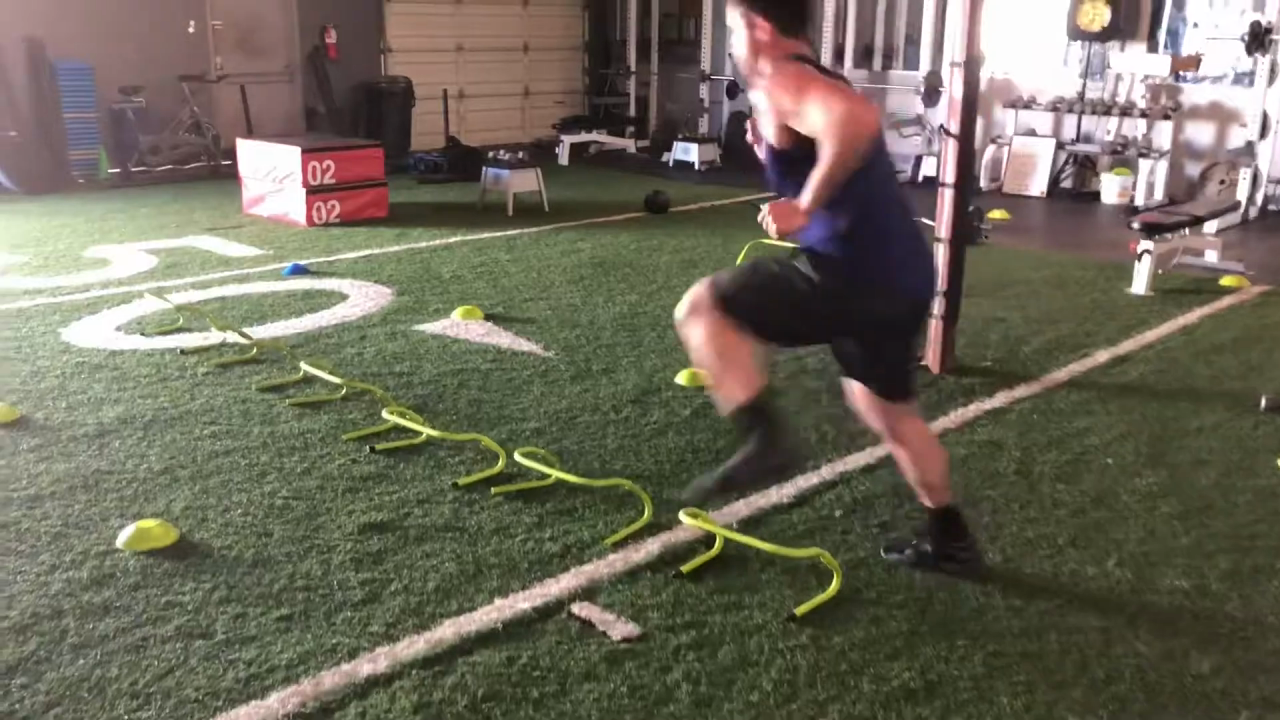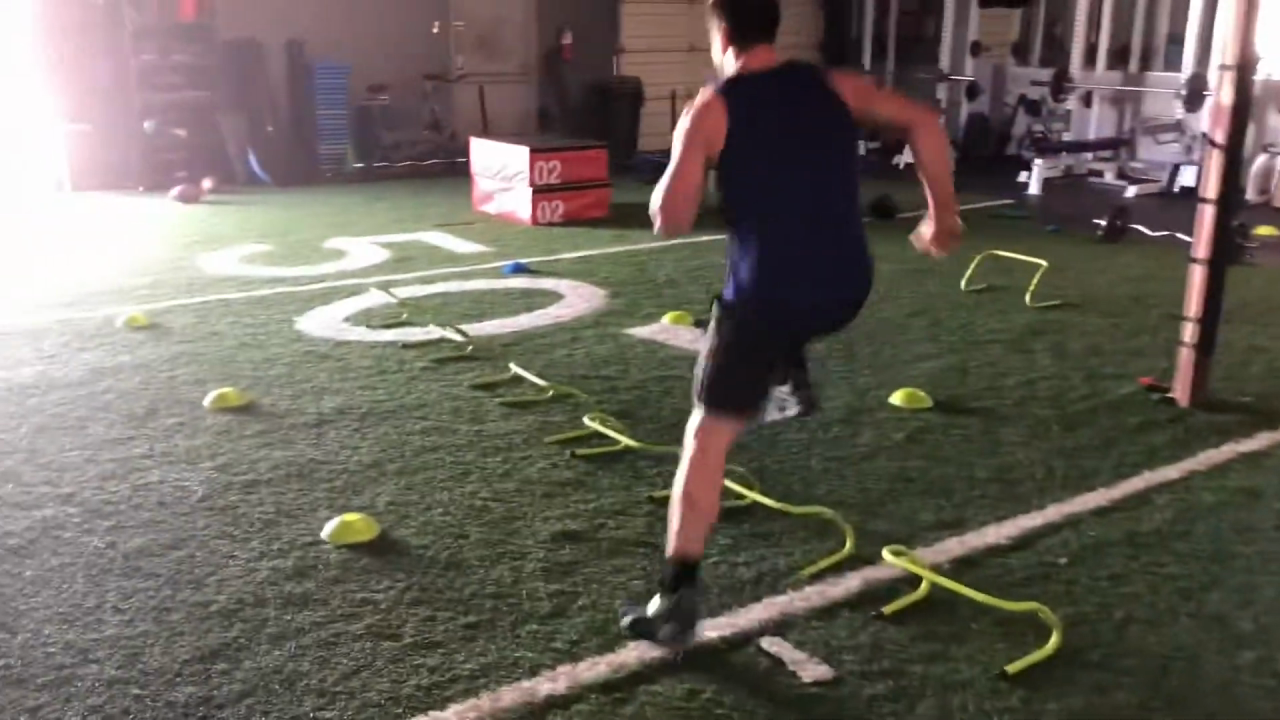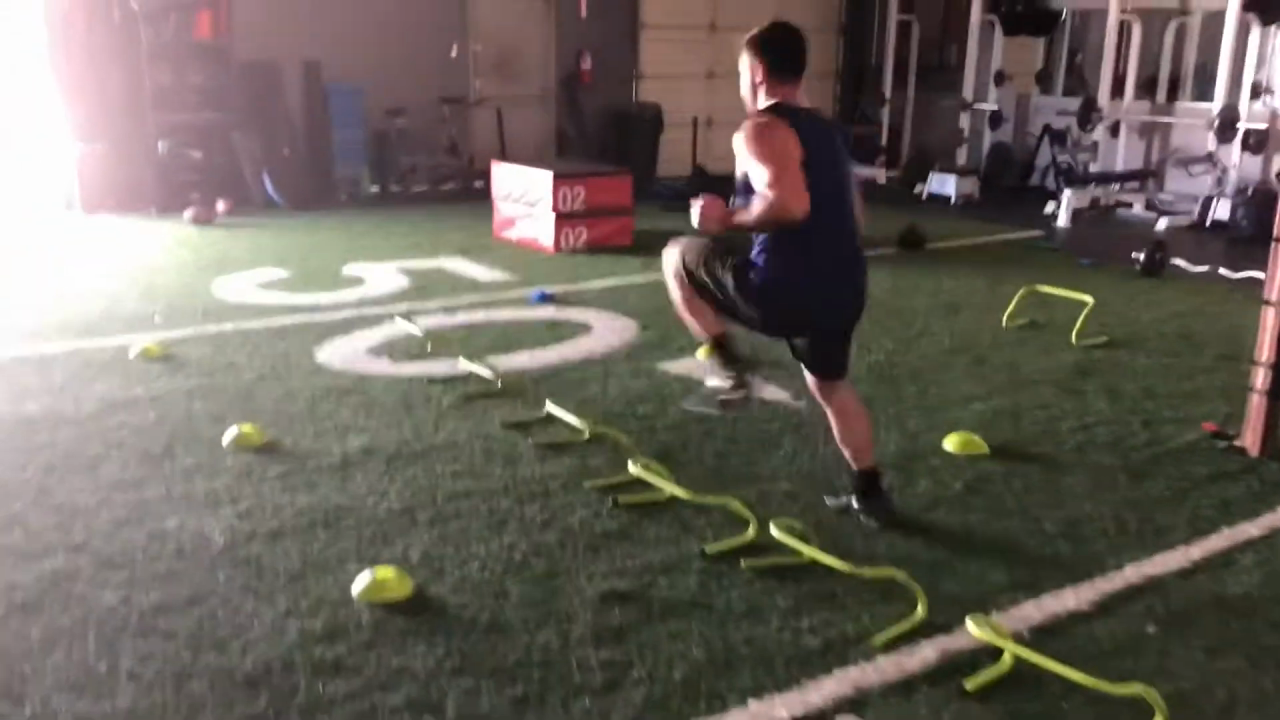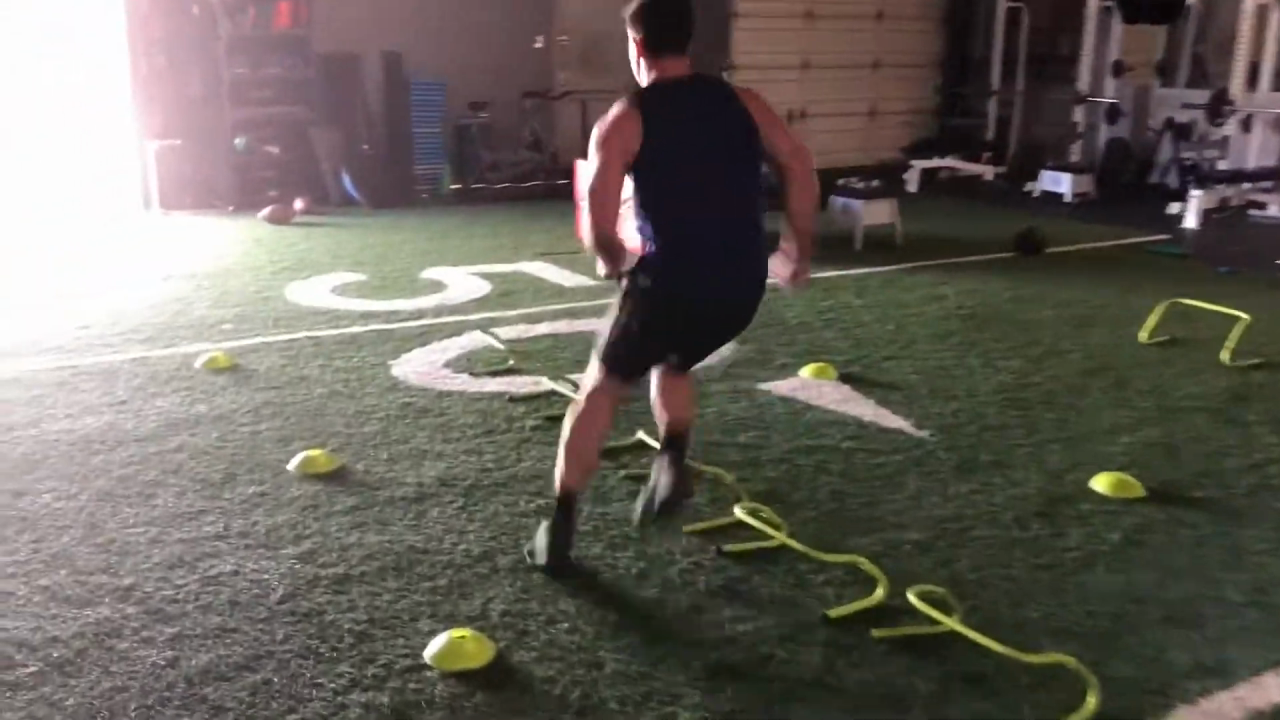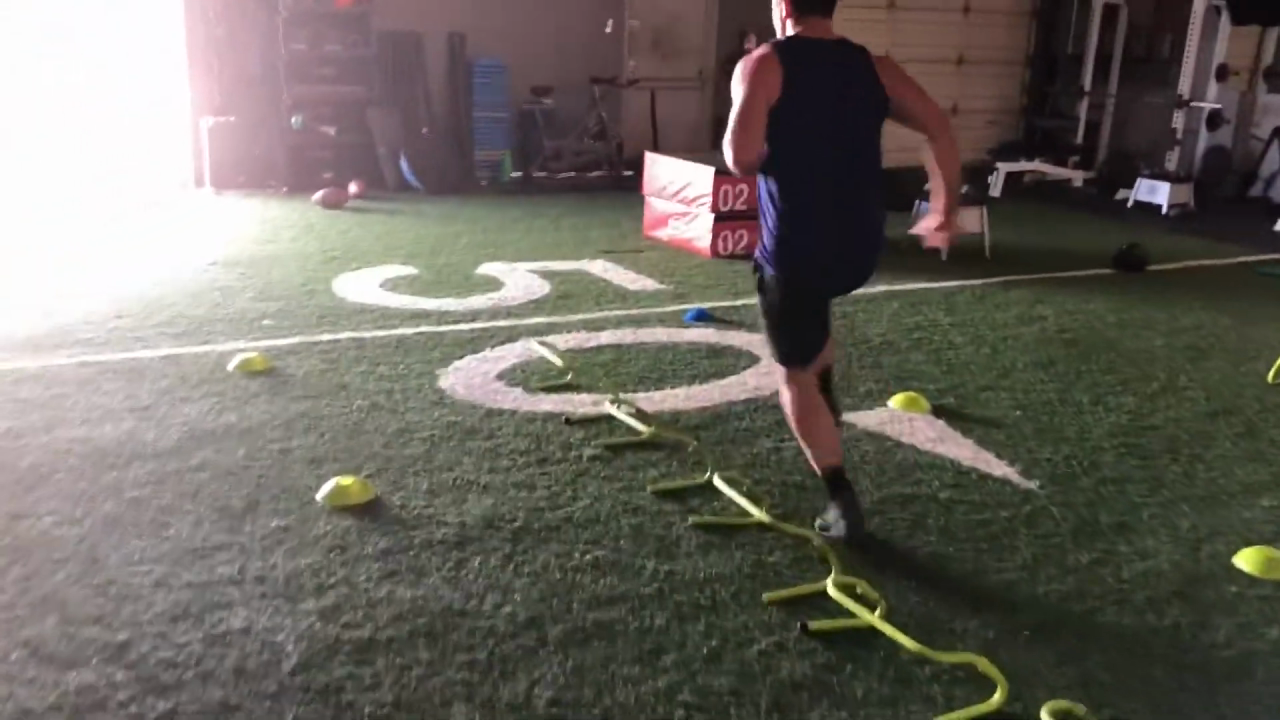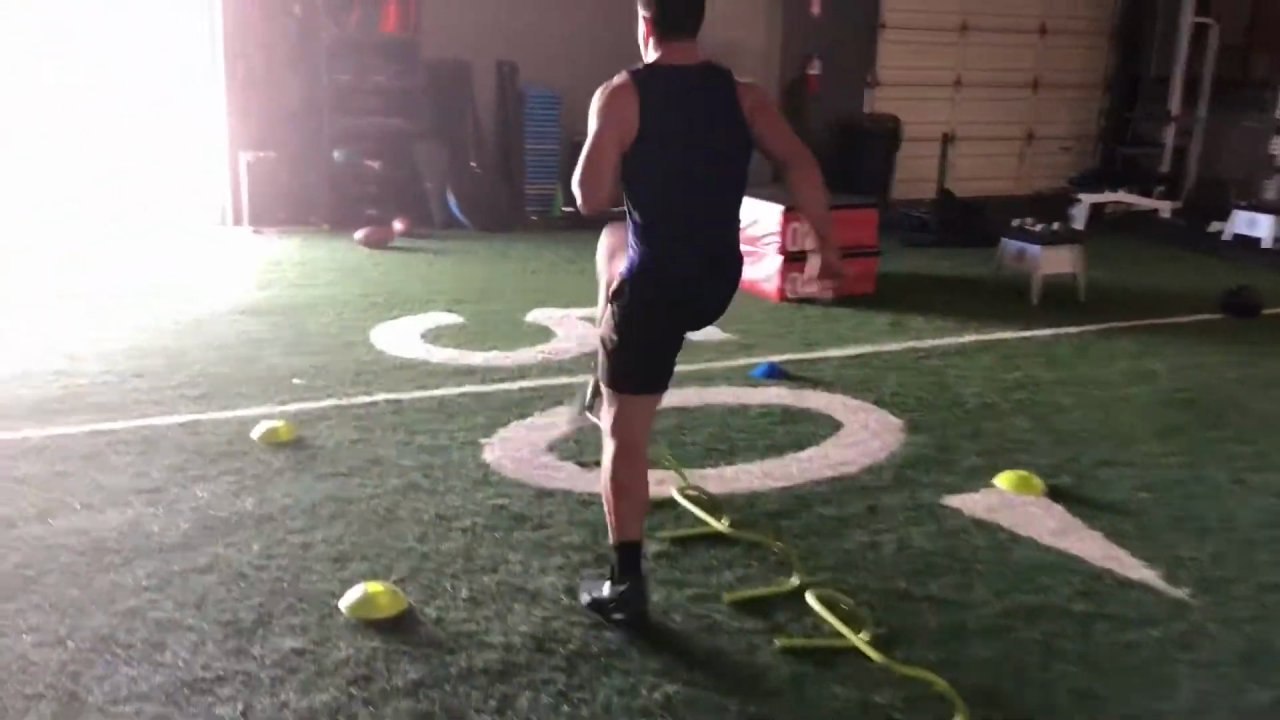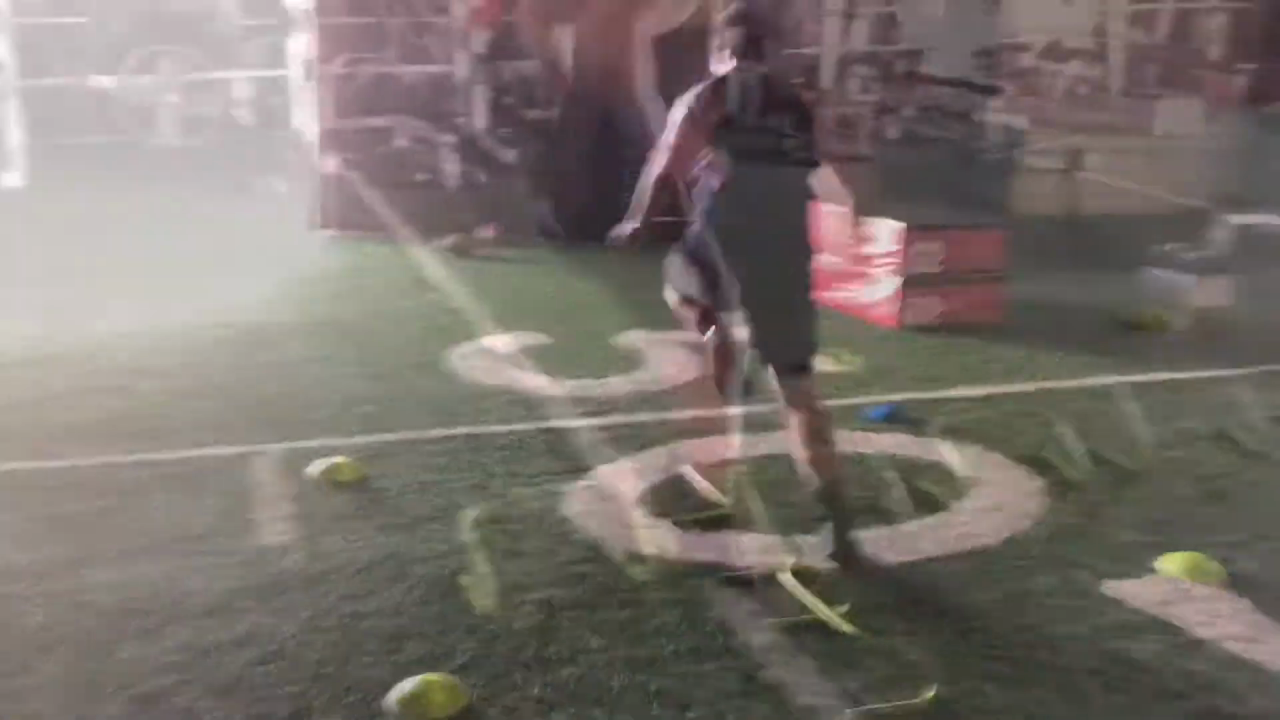
dt=0.7s
person 1, frame 1
left shoulder: (780, 81)
right shoulder: (820, 85)
left elbow: (858, 118)
left wrist: (803, 205)
left hip: (851, 270)
right hip: (907, 273)
left knee: (699, 309)
right knee: (883, 406)
left ankle: (764, 436)
right ankle: (948, 537)
person 1, frame 2
left shoulder: (711, 110)
right shoulder: (835, 87)
left elbow: (668, 216)
right elbow: (925, 123)
left wrist: (689, 164)
right wrist: (941, 211)
left hip: (767, 293)
right hip: (846, 289)
left knee: (706, 440)
left ankle: (675, 597)
right ankle: (790, 379)
person 1, frame 3
left shoulder: (761, 131)
right shoulder: (828, 133)
left elbow: (790, 202)
left wrist: (729, 214)
left hip: (783, 291)
right hip: (845, 292)
left knee: (681, 258)
right knee: (832, 386)
left ankle: (729, 363)
right ankle: (868, 491)
person 1, frame 4
left shoulder: (622, 121)
right shoulder: (742, 101)
left elbow: (599, 215)
right elbow: (800, 171)
left wrist: (613, 259)
right wrist: (799, 247)
left hip: (671, 286)
right hip: (742, 287)
left knee: (598, 397)
right knee: (671, 364)
left ankle: (559, 532)
right ankle: (674, 461)
person 1, frame 5
left shoulder: (763, 66)
right shoulder: (876, 68)
left elbow: (740, 156)
right elbow: (940, 131)
left wrist: (755, 169)
right wrist: (944, 210)
left hip: (795, 247)
right hip: (862, 245)
left knee: (798, 377)
left ankle: (843, 503)
right ankle: (826, 386)
person 1, frame 6
left shoulder: (622, 93)
right shoulder: (744, 97)
left elbow: (590, 194)
right elbow: (801, 166)
left wrist: (622, 196)
right wrist: (826, 246)
left hip: (657, 280)
right hip: (719, 279)
left knee: (625, 430)
right knee: (616, 244)
right ankle: (608, 382)
person 1, frame 7
left shoulder: (707, 99)
right shoulder: (800, 104)
left elbow: (665, 171)
left wrist: (635, 224)
left hip: (724, 254)
right hip: (783, 256)
right knee: (799, 395)
